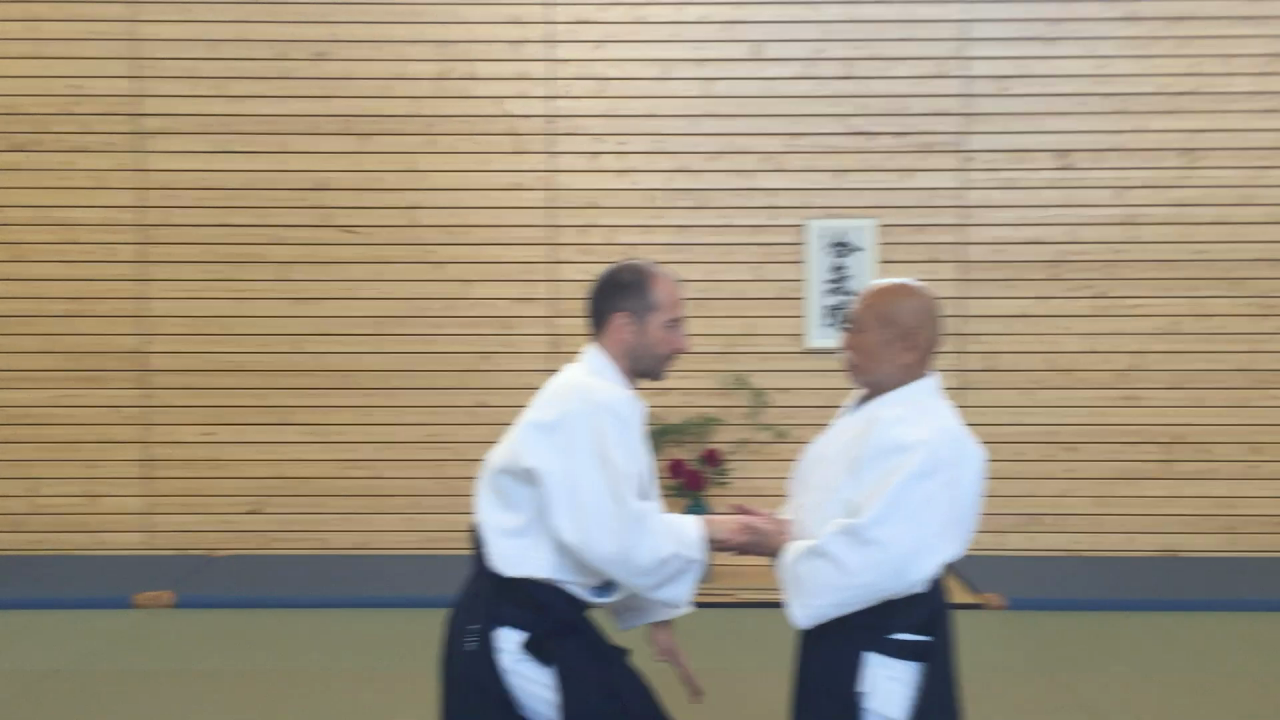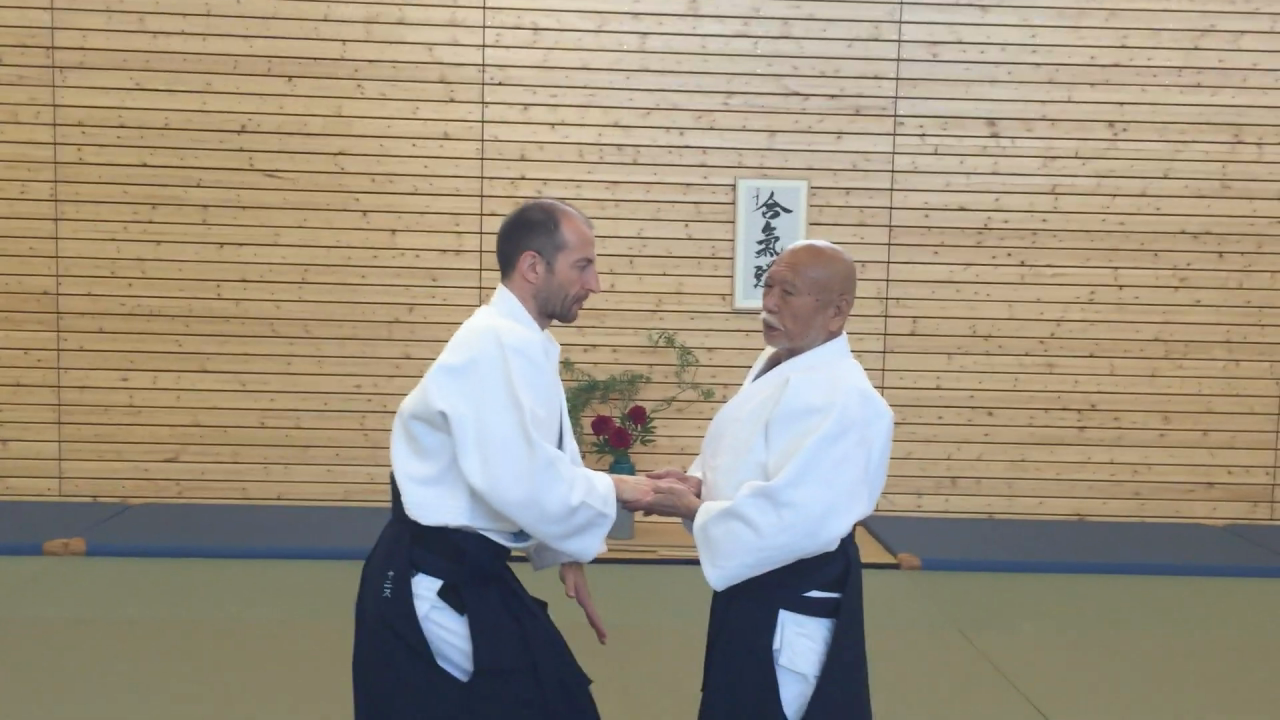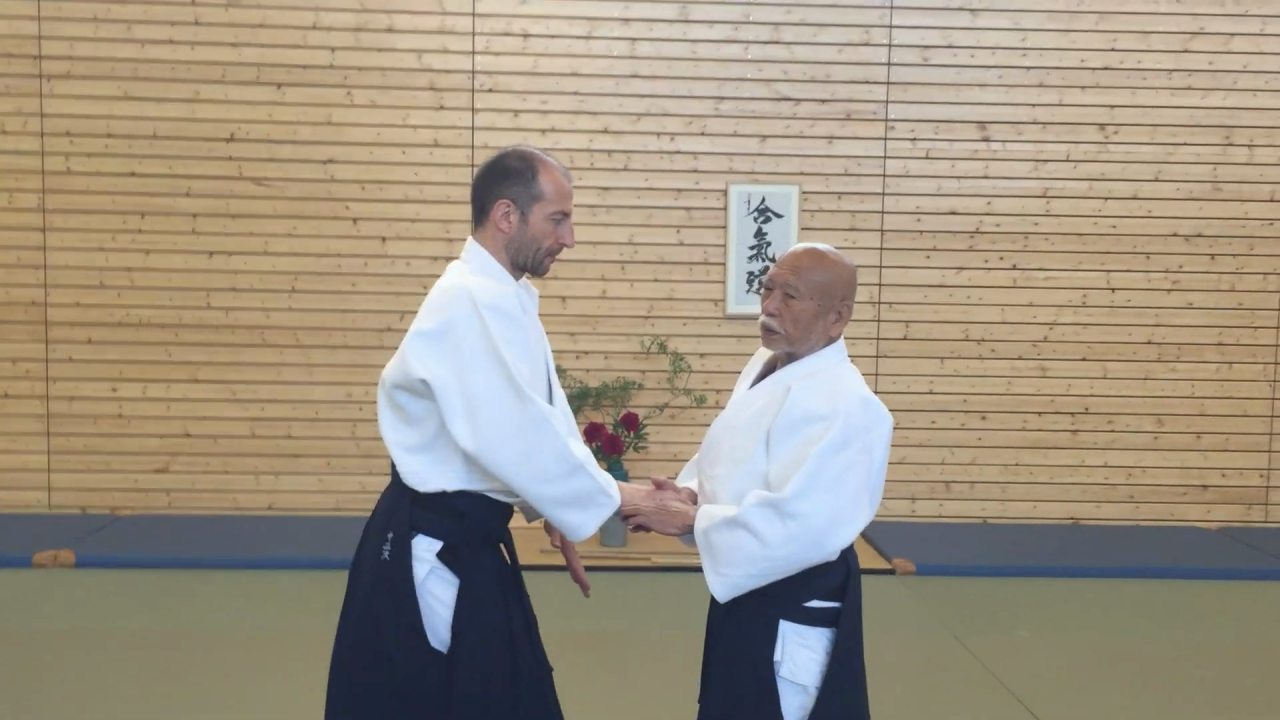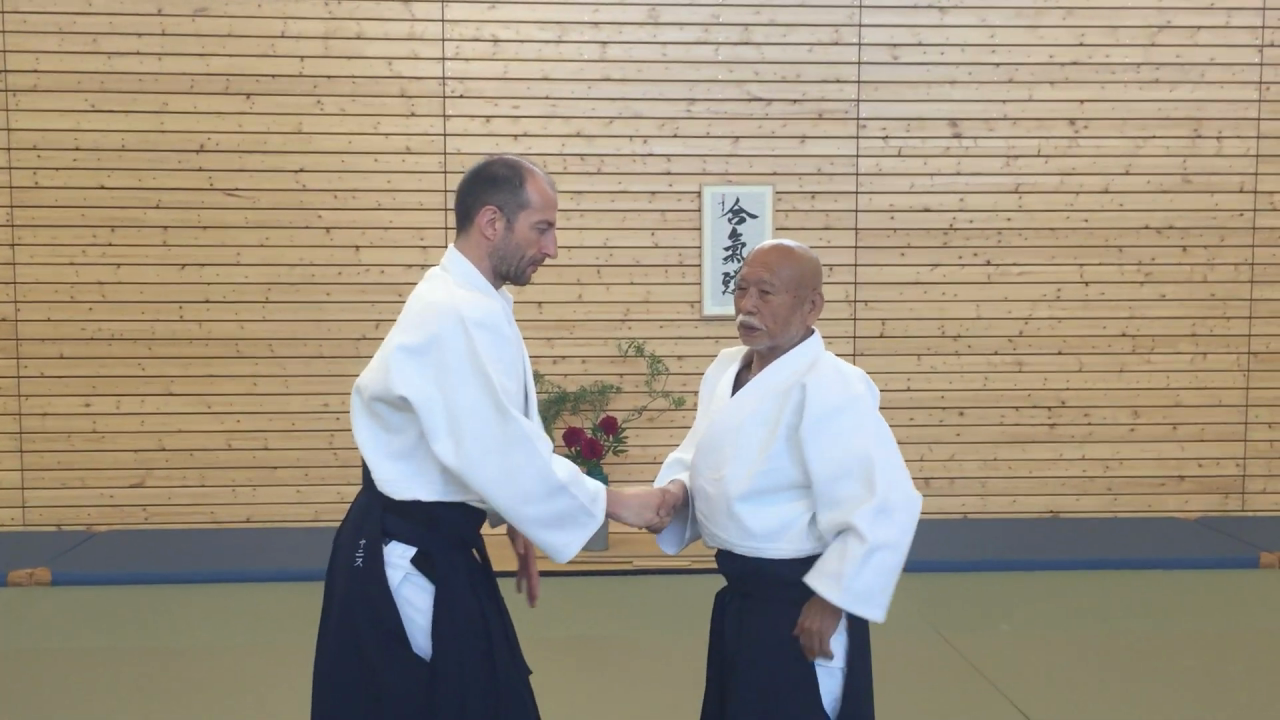
dt=0.7s
person 1, frame 1
left shoulder: (607, 399)
right shoulder: (587, 401)
left elbow: (627, 522)
right elbow: (611, 537)
left wrist: (654, 614)
right wrist: (701, 531)
left hip: (546, 626)
right hip: (516, 640)
person 1, frame 2
left shoulder: (521, 341)
right shoulder: (498, 344)
left elbow: (540, 465)
right elbow: (520, 483)
left wrist: (566, 558)
right wrist: (612, 490)
left hip: (463, 574)
right hip: (431, 588)
person 1, frame 3
left shoulder: (501, 296)
right shoulder: (473, 302)
left elbow: (535, 421)
right elbow: (517, 438)
left wrist: (556, 514)
right wrist: (611, 495)
left hip: (463, 544)
right hip: (432, 555)
person 1, frame 4
left shoulder: (473, 302)
right shoulder: (455, 316)
left elbow: (497, 439)
right elbow: (498, 451)
left wrist: (519, 527)
right wrist: (610, 504)
left hip: (434, 549)
right hip: (401, 563)
person 2, frame 1
left shoulder: (930, 437)
right shoulder: (868, 406)
left elbow: (882, 559)
left wrist: (782, 546)
right wrist: (786, 526)
left hip: (886, 645)
right hip: (840, 628)
person 2, frame 2
left shoulder: (841, 398)
right shoulder: (775, 363)
left elbow: (795, 518)
left wrist: (693, 508)
right wrist: (699, 483)
left hip: (797, 599)
right hip: (754, 585)
person 2, frame 3
left shoulder: (841, 404)
right shoulder: (766, 367)
left elbow: (802, 526)
left wrist: (691, 519)
right wrist: (691, 493)
left hip: (796, 608)
right hip: (752, 594)
person 2, frame 4
left shoulder: (830, 389)
right shoulder: (726, 371)
left elbow: (884, 508)
right elbow: (700, 455)
left wrist: (829, 602)
right wrist: (677, 490)
left hip: (799, 607)
right hip: (742, 595)
